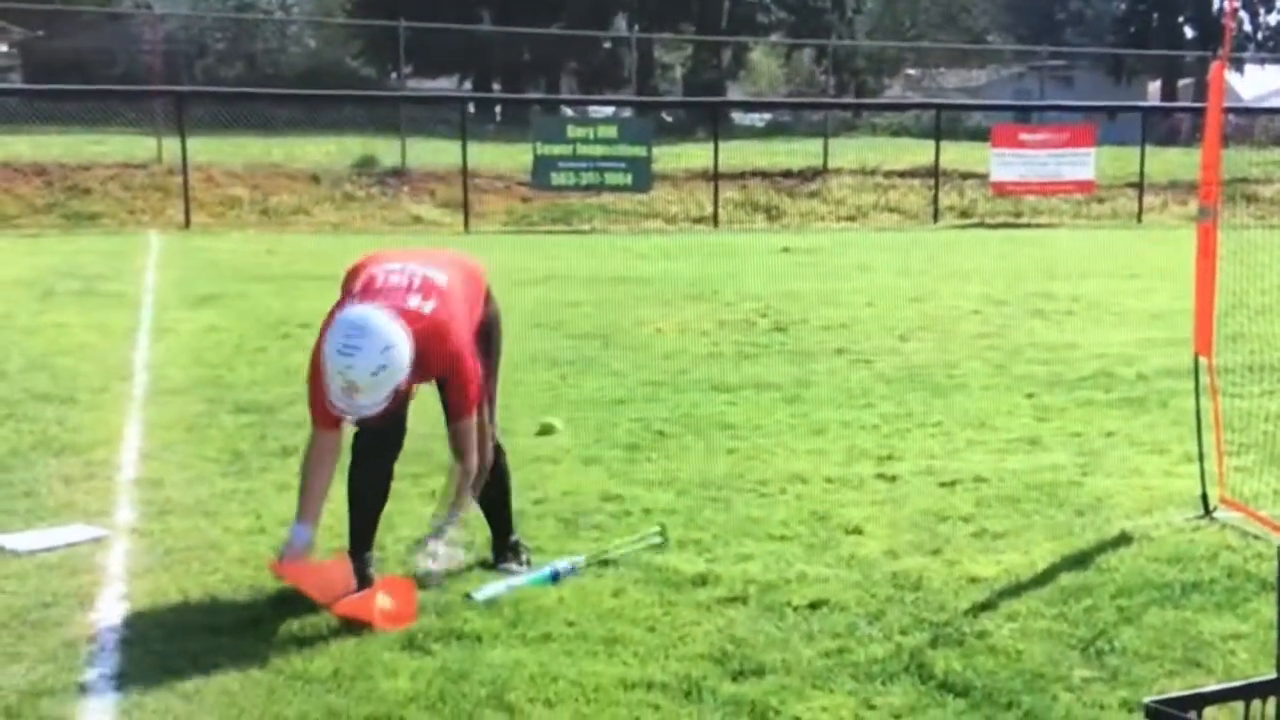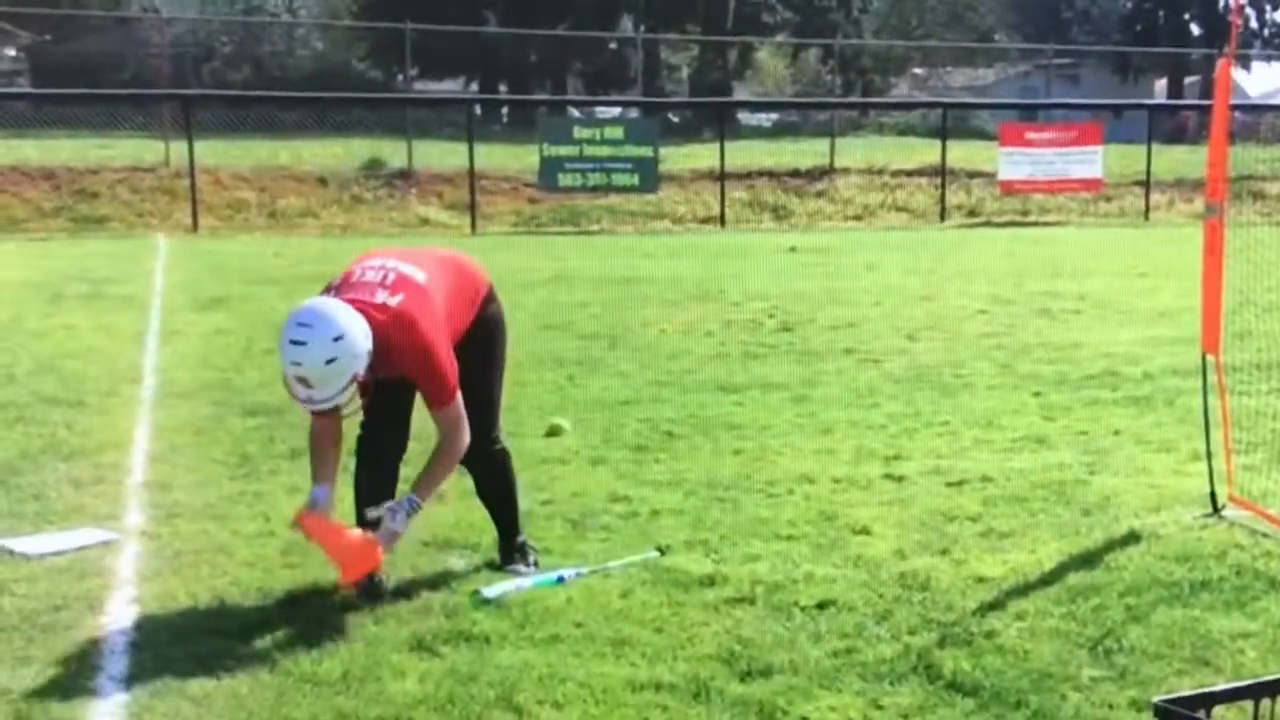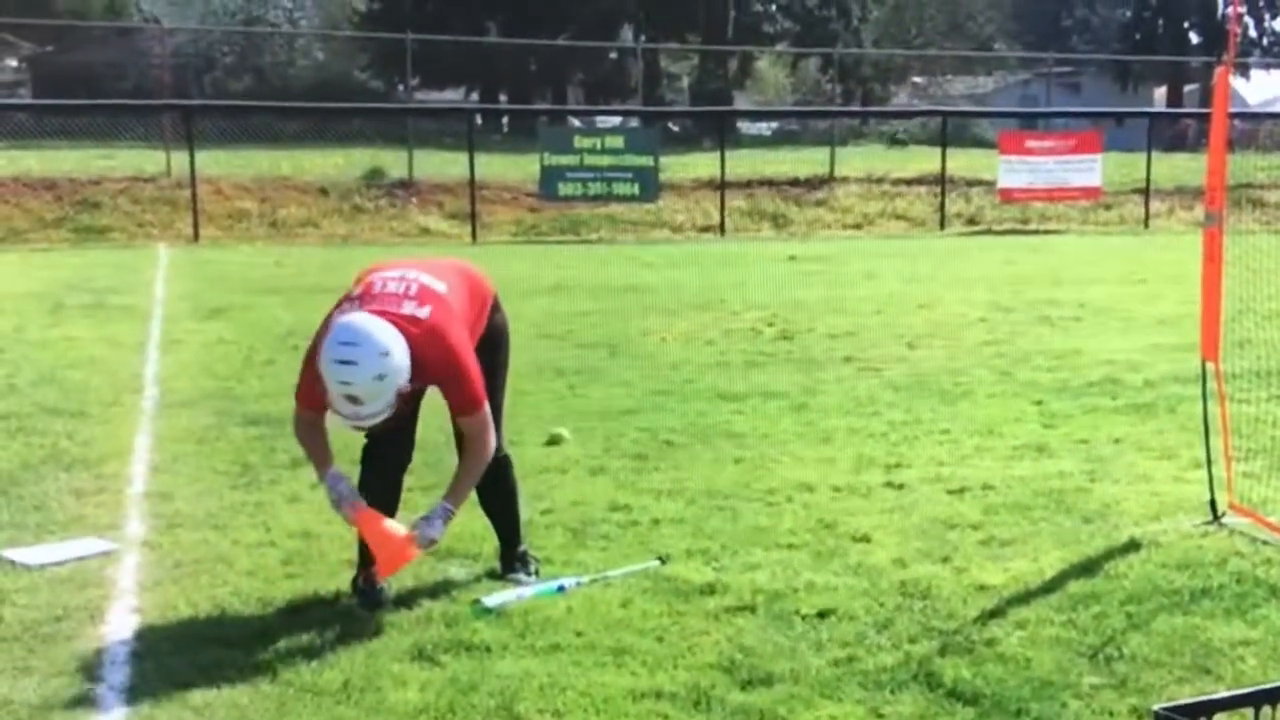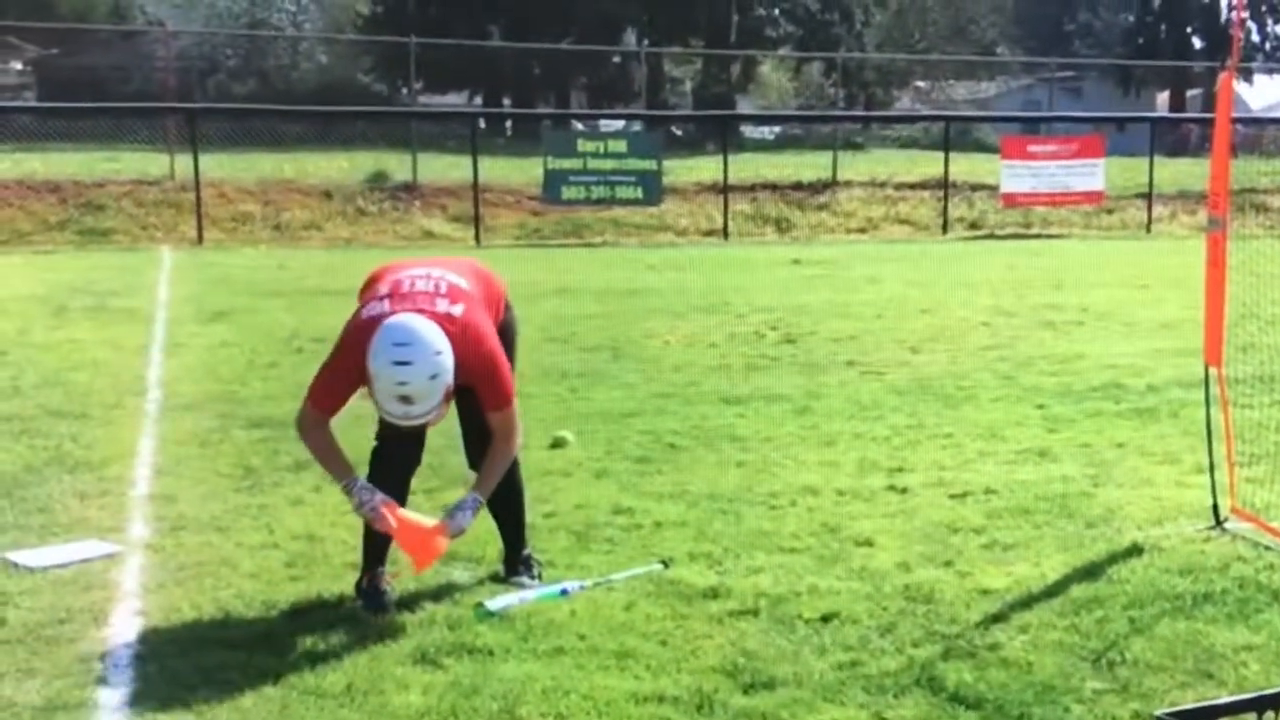
dt=0.4s
person 1, frame 1
left shoulder: (445, 341)
right shoulder: (335, 348)
left elbow: (469, 446)
right elbow: (324, 441)
left wrist: (443, 530)
right wrist: (303, 532)
left knee: (477, 438)
right knee: (375, 440)
left ankle: (507, 542)
right ankle: (358, 557)
person 1, frame 2
left shoulder: (417, 337)
right shoulder: (319, 341)
left elbow: (456, 436)
right elbow: (324, 421)
left wrist: (409, 506)
right wrist: (321, 491)
left knee: (480, 441)
right knee: (379, 441)
left ankle: (513, 545)
person 1, frame 3
left shoulder: (444, 347)
right shoulder: (331, 348)
left elbow: (481, 439)
right elbow: (306, 418)
left wrist: (443, 513)
right wrist: (330, 477)
left knee: (490, 450)
right knee: (385, 450)
left ankle: (514, 554)
right ankle: (369, 570)
person 1, frame 4
left shoulder: (478, 343)
right shoulder: (358, 344)
left elbow: (508, 435)
right elbow: (310, 421)
left wrist: (472, 502)
right wrist: (354, 487)
left knee: (487, 445)
right knee: (396, 449)
left ankle: (518, 556)
right ankle: (372, 573)
